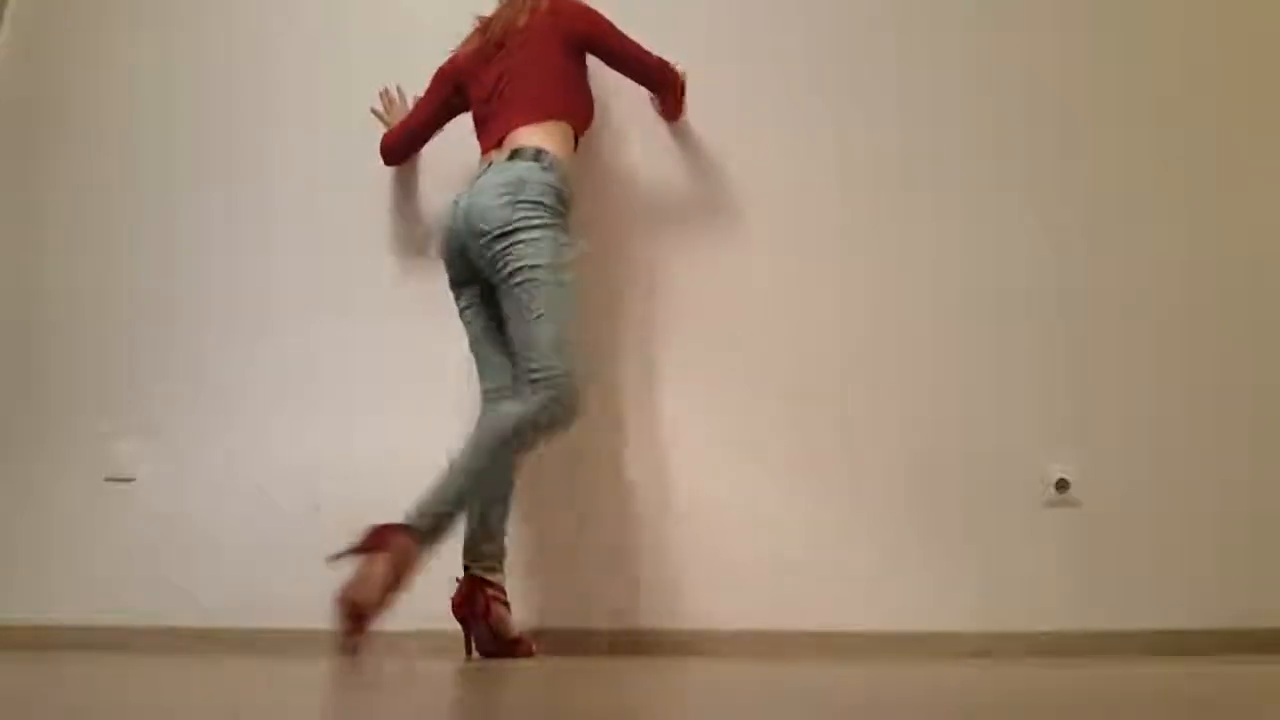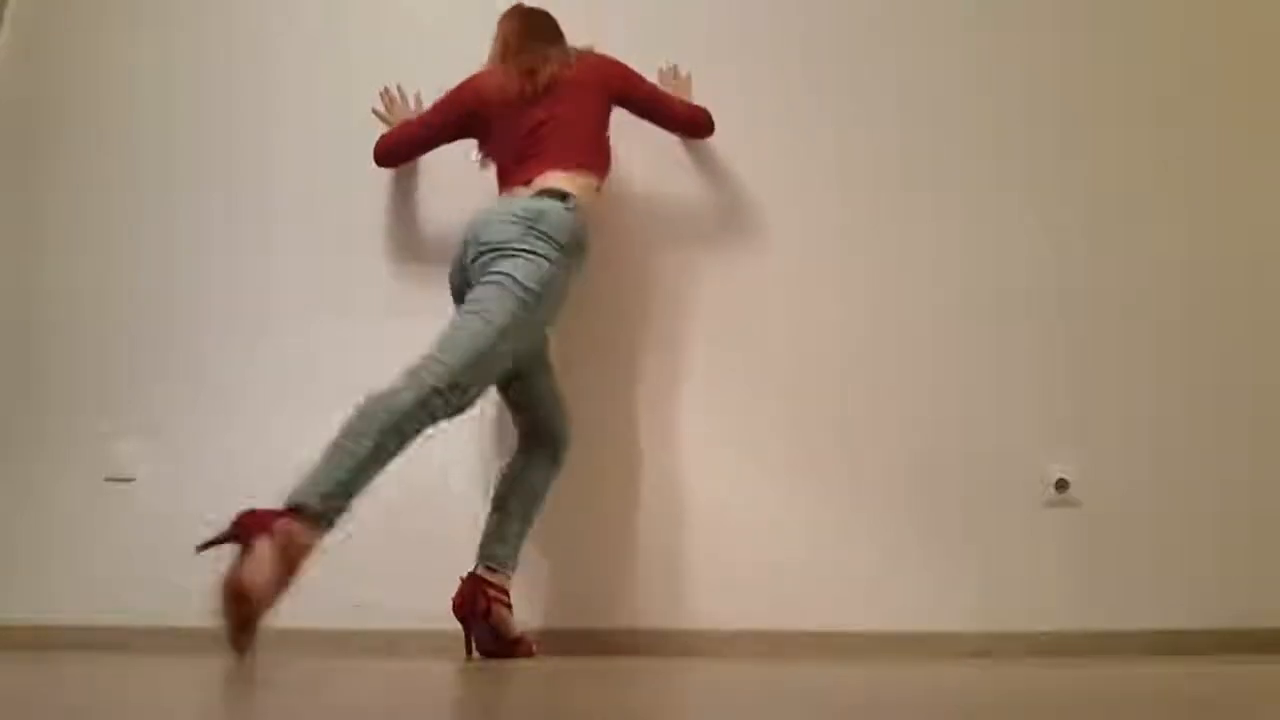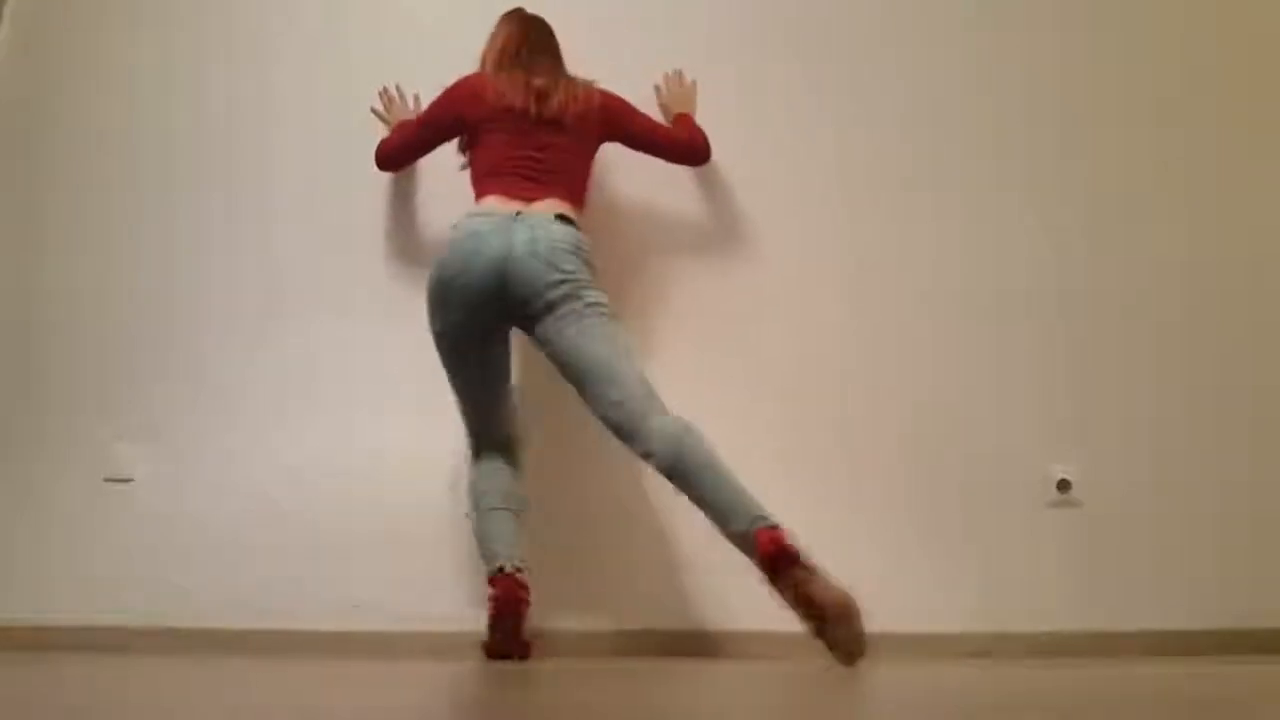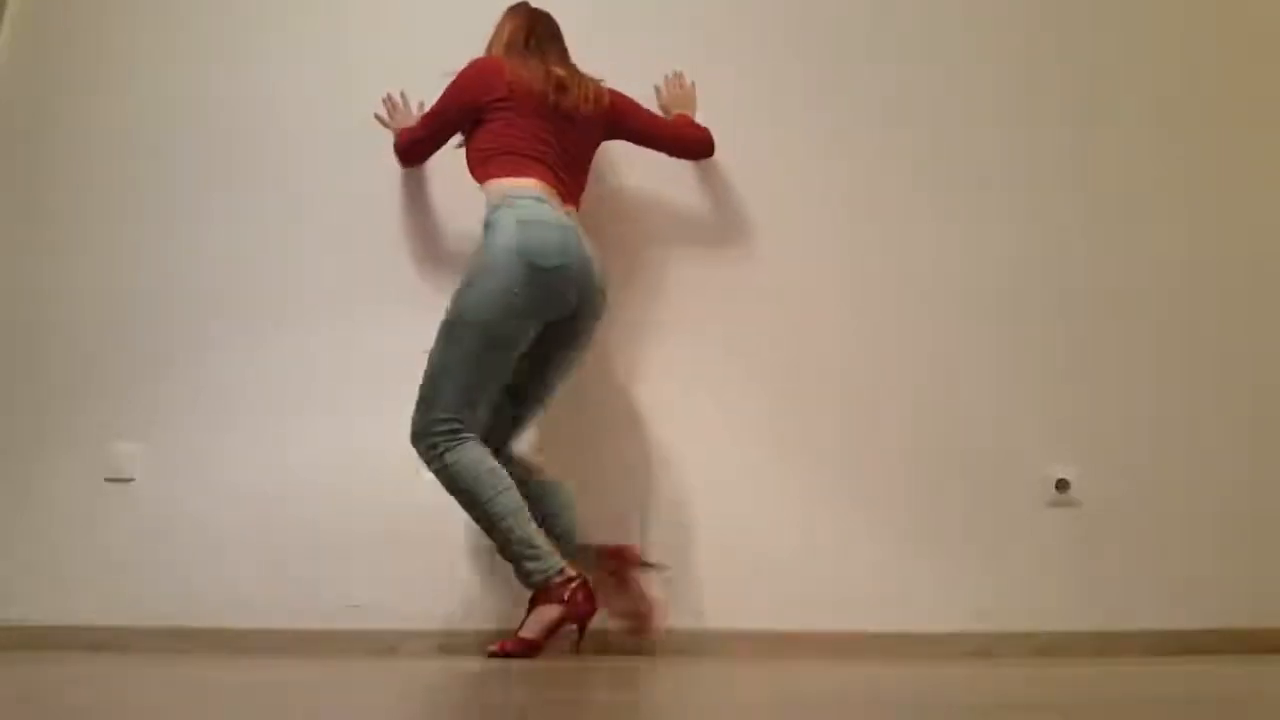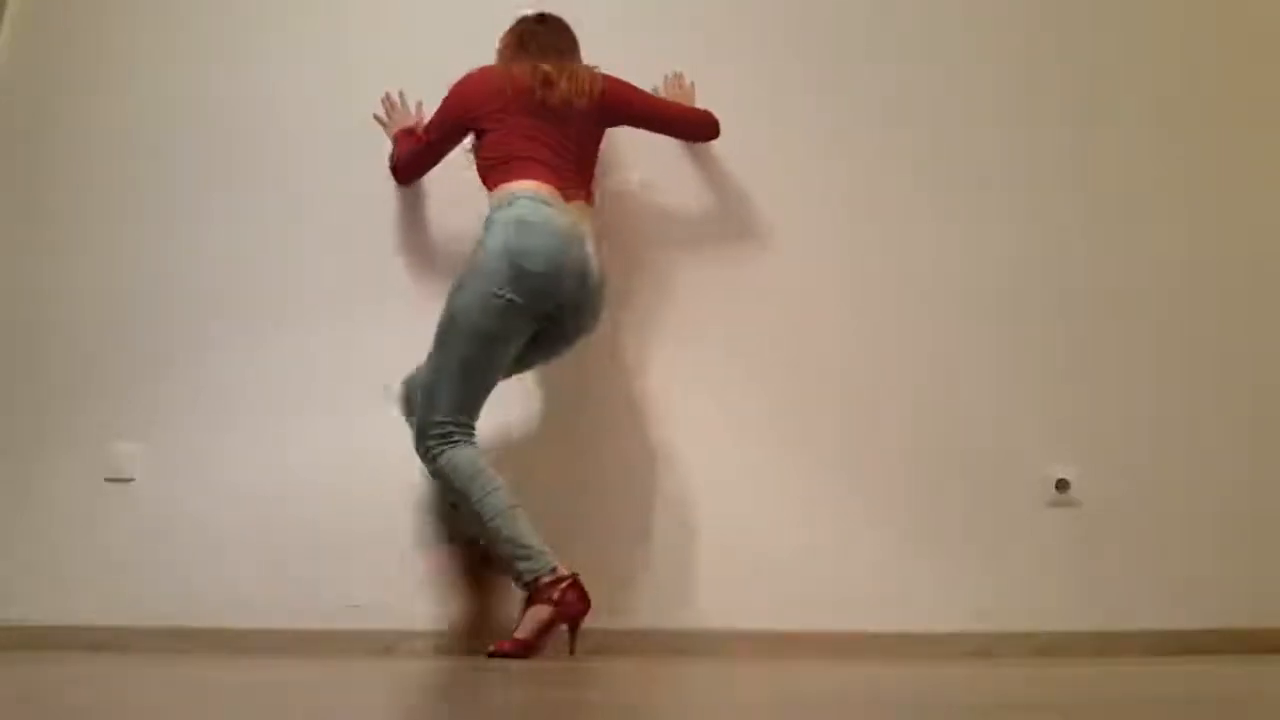
dt=0.4s
person 1, frame 1
left shoulder: (474, 53)
left elbow: (394, 147)
right elbow: (664, 78)
left wrist: (404, 119)
right wrist: (670, 107)
left hip: (471, 209)
right hip: (519, 202)
left knee: (511, 398)
right knee: (550, 390)
left ankle: (481, 585)
right ankle: (402, 542)
person 1, frame 2
left shoulder: (483, 88)
right shoulder: (595, 68)
left elbow: (388, 151)
right elbow: (698, 123)
left wrist: (406, 124)
right wrist: (672, 97)
left hip: (489, 236)
right hip: (536, 235)
left knee: (546, 434)
right knee: (435, 385)
left ankle: (485, 592)
right ankle: (291, 525)
person 1, frame 3
left shoulder: (473, 92)
right shoulder: (590, 102)
left elbow: (390, 156)
right elbow: (693, 149)
left wrist: (402, 123)
right wrist: (680, 111)
left hip: (467, 251)
right hip: (549, 251)
left knee: (490, 446)
right knee: (639, 416)
left ankle: (504, 578)
right ankle: (771, 547)
person 1, frame 4
left shoulder: (488, 75)
right shoulder: (593, 97)
left elbow: (412, 150)
right elbow: (698, 144)
left wrist: (403, 125)
right wrist: (680, 112)
left hip: (524, 240)
right hip: (577, 268)
left knee: (441, 432)
right knee: (486, 442)
left ankle: (557, 583)
right ankle: (603, 563)
person 1, frame 5
left shoulder: (482, 83)
right shoulder: (595, 89)
left elbow: (405, 168)
right elbow: (705, 126)
left wrist: (404, 130)
right wrist: (676, 102)
left hip: (522, 238)
right hip: (582, 266)
left knee: (444, 431)
right knee: (425, 394)
left ankle: (550, 583)
right ankle: (485, 548)
